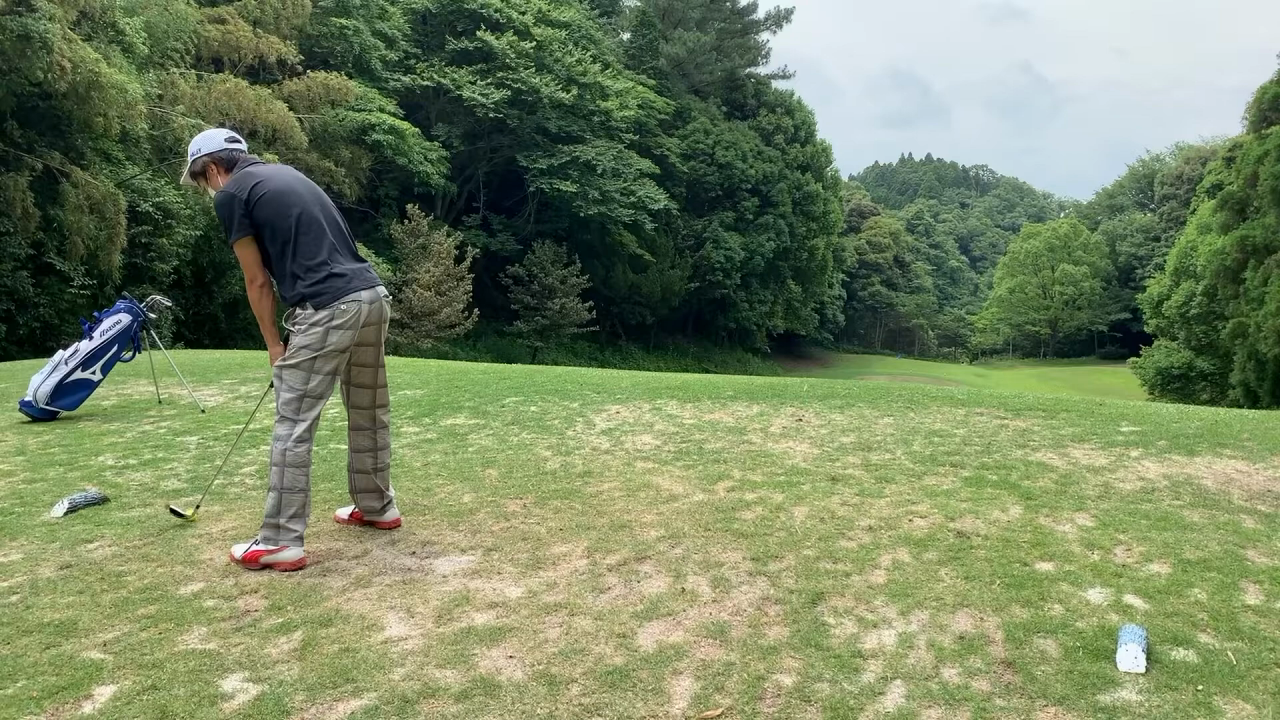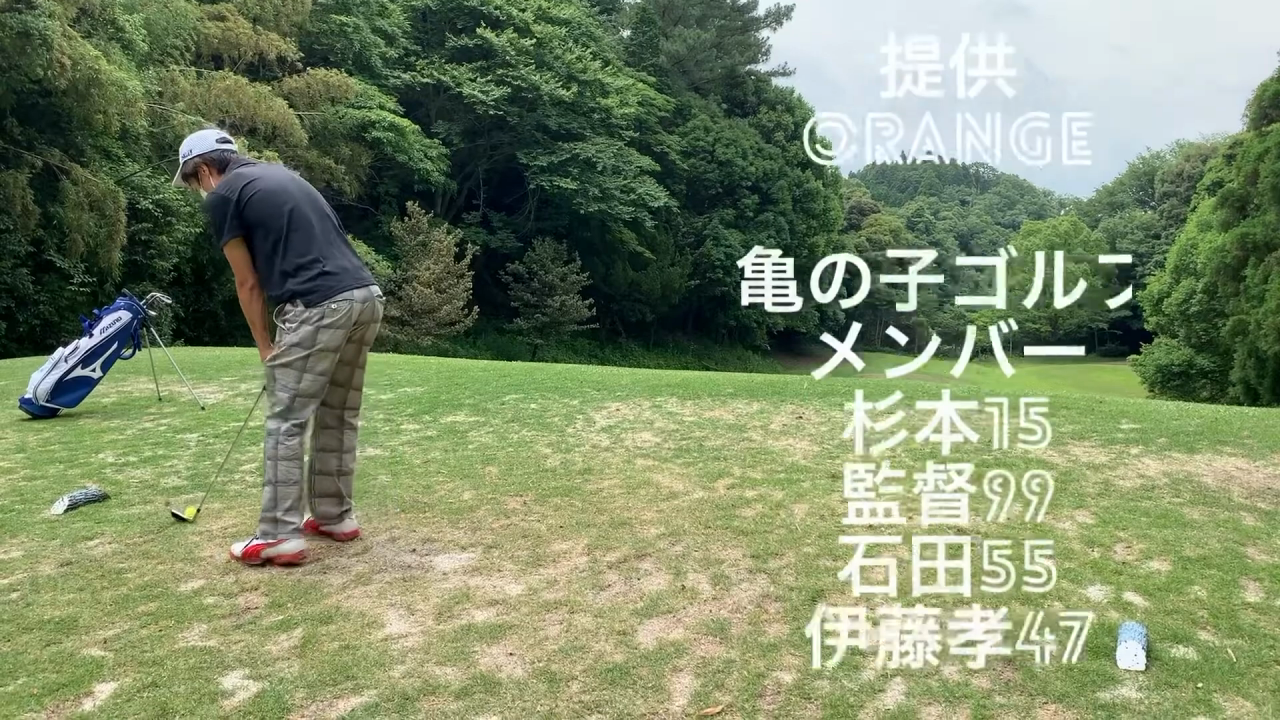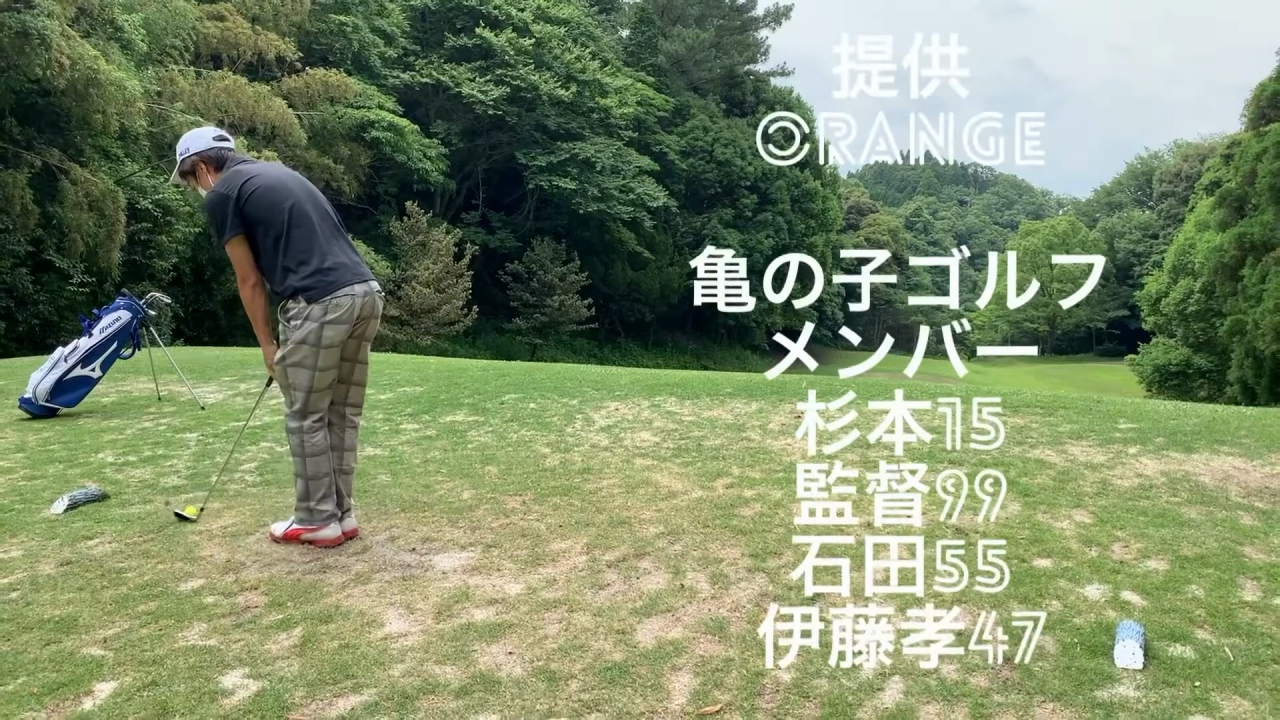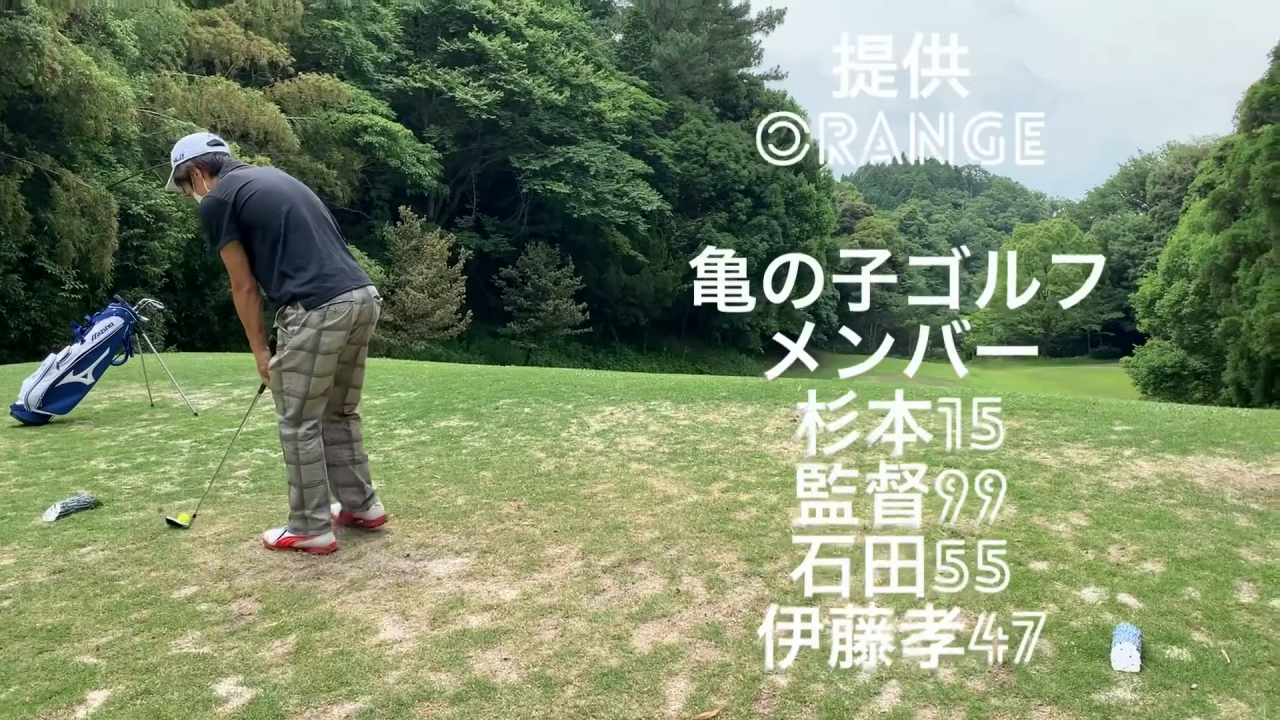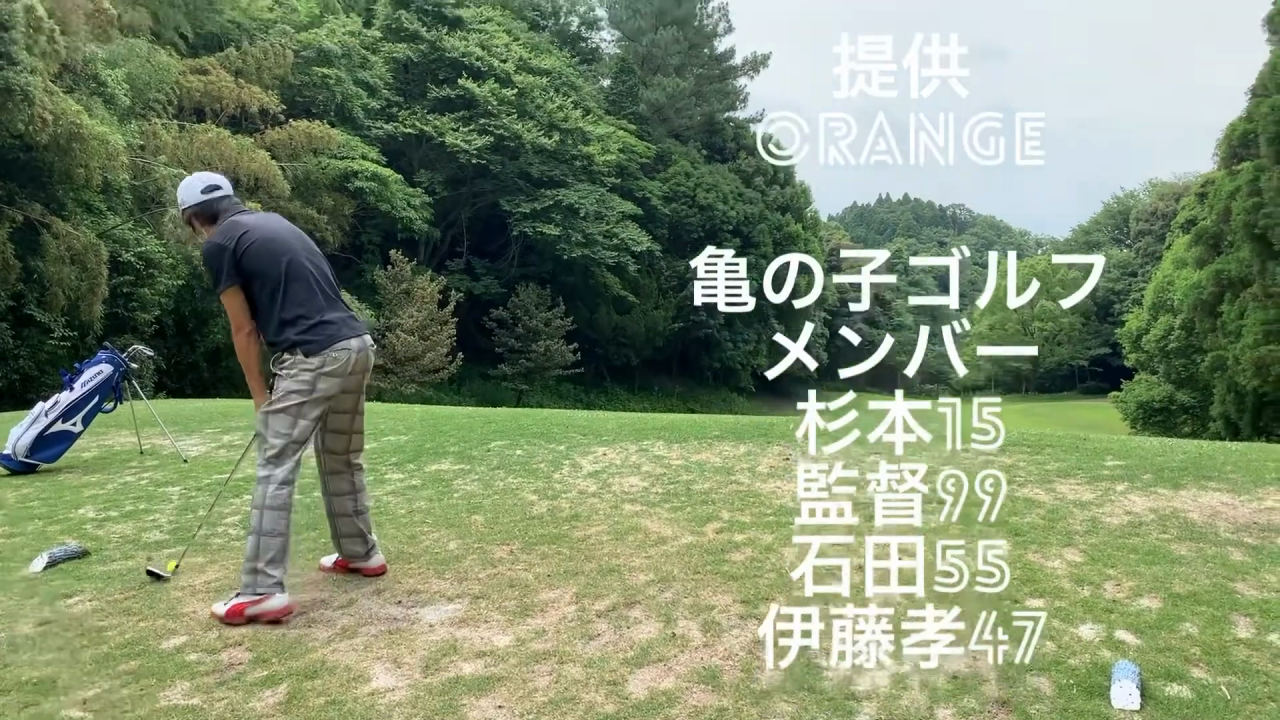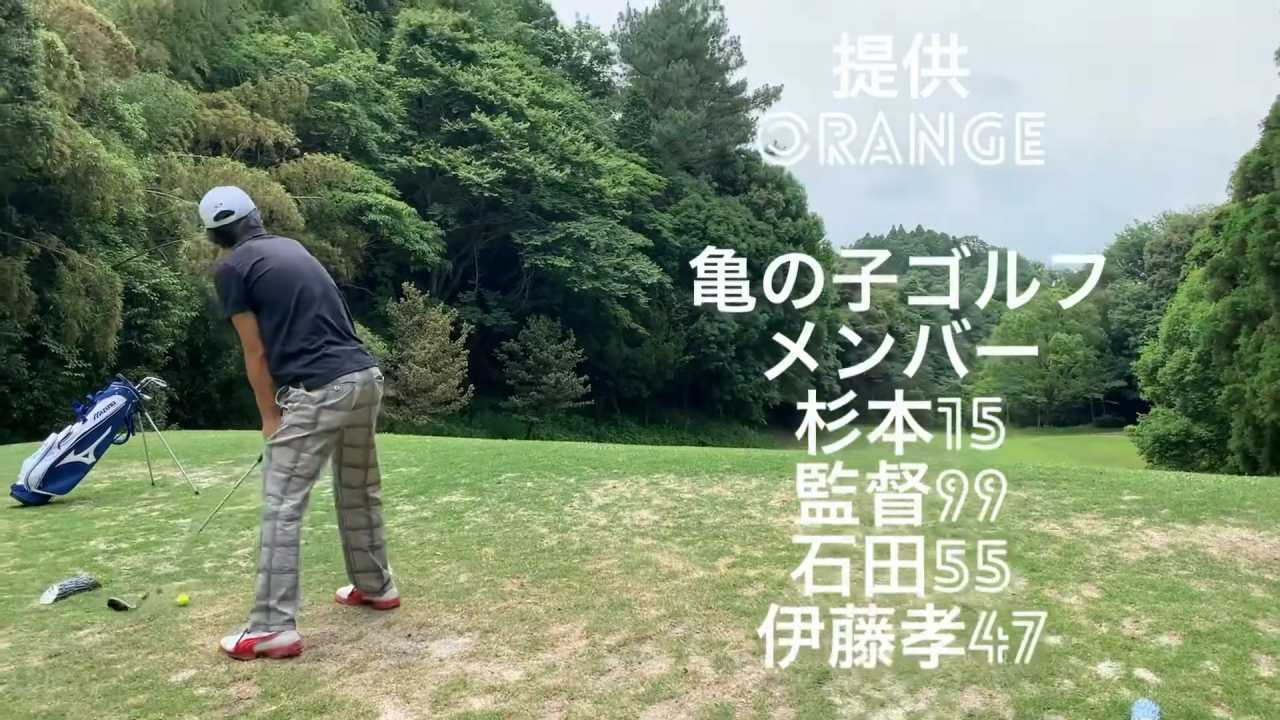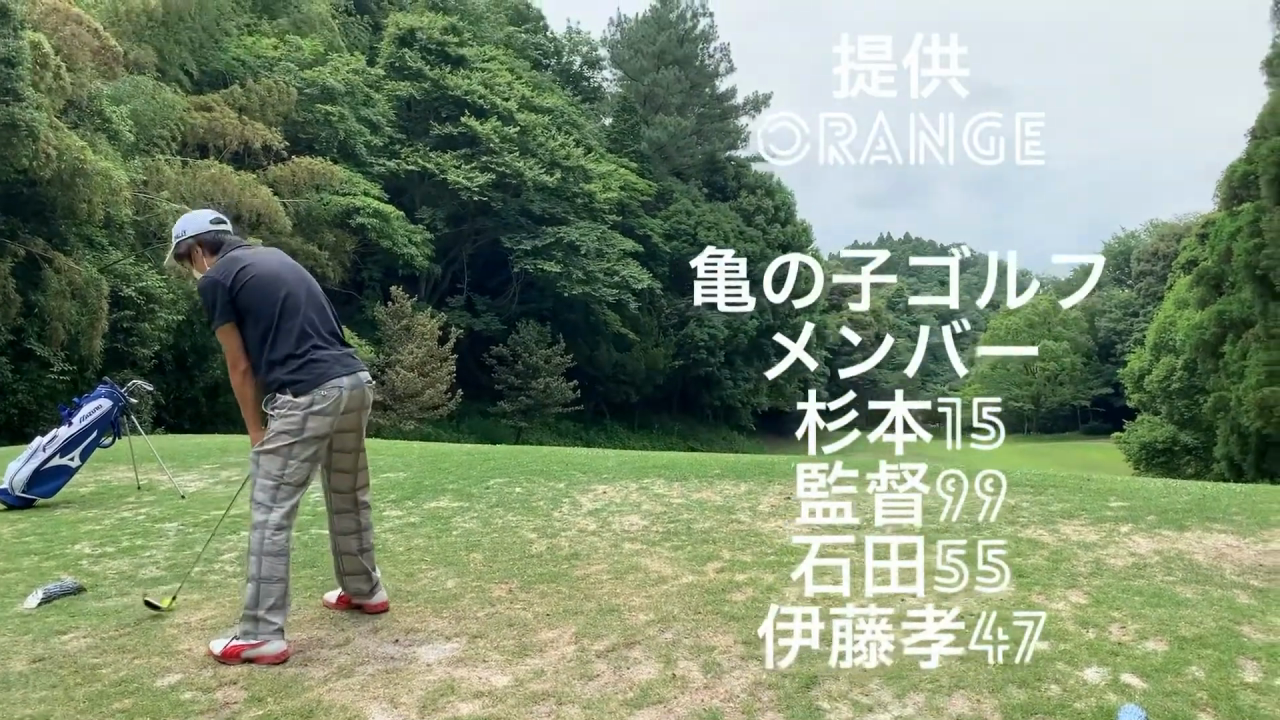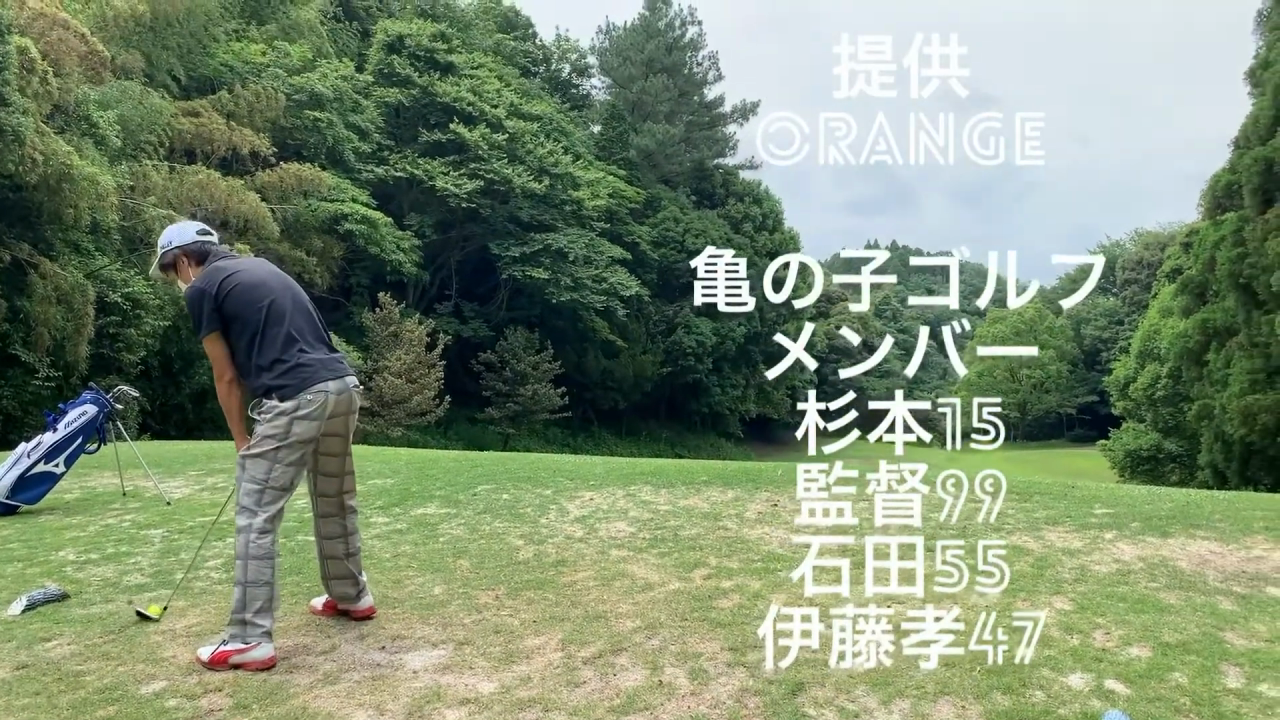
dt=0.5s
person 1, frame 1
left shoulder: (231, 196)
right shoulder: (287, 175)
left elbow: (258, 282)
left wrist: (274, 344)
right wrist: (284, 342)
left hip: (327, 310)
right hip: (372, 296)
left knee: (293, 426)
right knee: (369, 413)
left ankle: (281, 540)
right ankle: (377, 506)
person 1, frame 2
left shoulder: (222, 197)
right shoulder: (281, 174)
left elbow: (248, 283)
left wrist: (264, 345)
right wrist: (277, 340)
left hip: (319, 308)
right hip: (366, 295)
left knee: (286, 423)
right knee: (339, 416)
left ankle: (280, 534)
right ankle: (335, 514)
person 1, frame 3
left shoulder: (221, 195)
right shoulder: (276, 173)
left elbow: (250, 281)
left wrist: (267, 344)
right wrist: (278, 341)
left hip: (319, 304)
right hip: (366, 292)
left knee: (306, 417)
right knee: (343, 415)
left ankle: (317, 520)
right ankle: (339, 513)
person 1, frame 4
left shoulder: (216, 200)
right shoulder: (273, 177)
left elbow: (244, 287)
left wrist: (260, 350)
right wrist: (277, 339)
left hip: (317, 310)
right hip: (363, 296)
left knee: (299, 423)
right knee: (341, 411)
left ankle: (311, 528)
right ankle: (361, 504)
person 1, frame 5
left shoulder: (218, 245)
right shoulder: (273, 222)
left elbow: (245, 330)
left wrist: (260, 394)
right wrist: (271, 389)
left hip: (314, 358)
right hip: (357, 344)
left knee: (275, 471)
right knee: (342, 459)
left ankle: (263, 590)
right ankle: (361, 552)
person 1, frame 6
left shoulder: (231, 269)
right shoulder: (293, 249)
left elbow: (257, 353)
left wrist: (269, 416)
right wrist: (280, 411)
left hip: (317, 390)
right hip: (364, 376)
left knee: (282, 508)
right knee: (360, 492)
left ankle: (273, 626)
right ankle: (375, 586)
person 1, frame 7
left shoulder: (216, 280)
right shoulder: (272, 257)
left elbow: (241, 367)
left wrist: (255, 430)
right wrist: (264, 426)
left hip: (307, 397)
right hip: (355, 381)
left knee: (271, 516)
right knee: (349, 498)
left ankle: (261, 634)
right ankle: (364, 589)
person 1, frame 8
left shoulder: (201, 289)
right shoulder: (260, 267)
left elbow: (227, 376)
left wrist: (241, 439)
right wrist: (250, 438)
left hip: (295, 400)
right hip: (342, 386)
left knee: (256, 520)
right knee: (336, 502)
left ankle: (250, 639)
right ankle: (351, 595)
